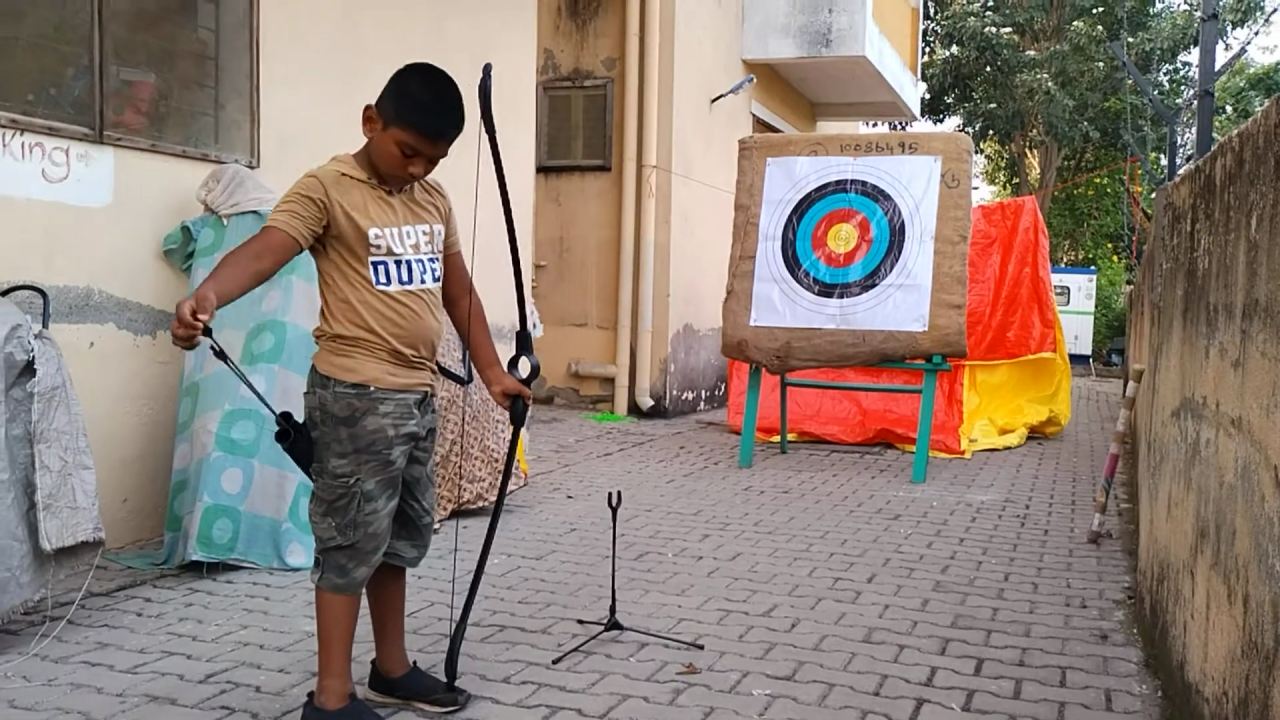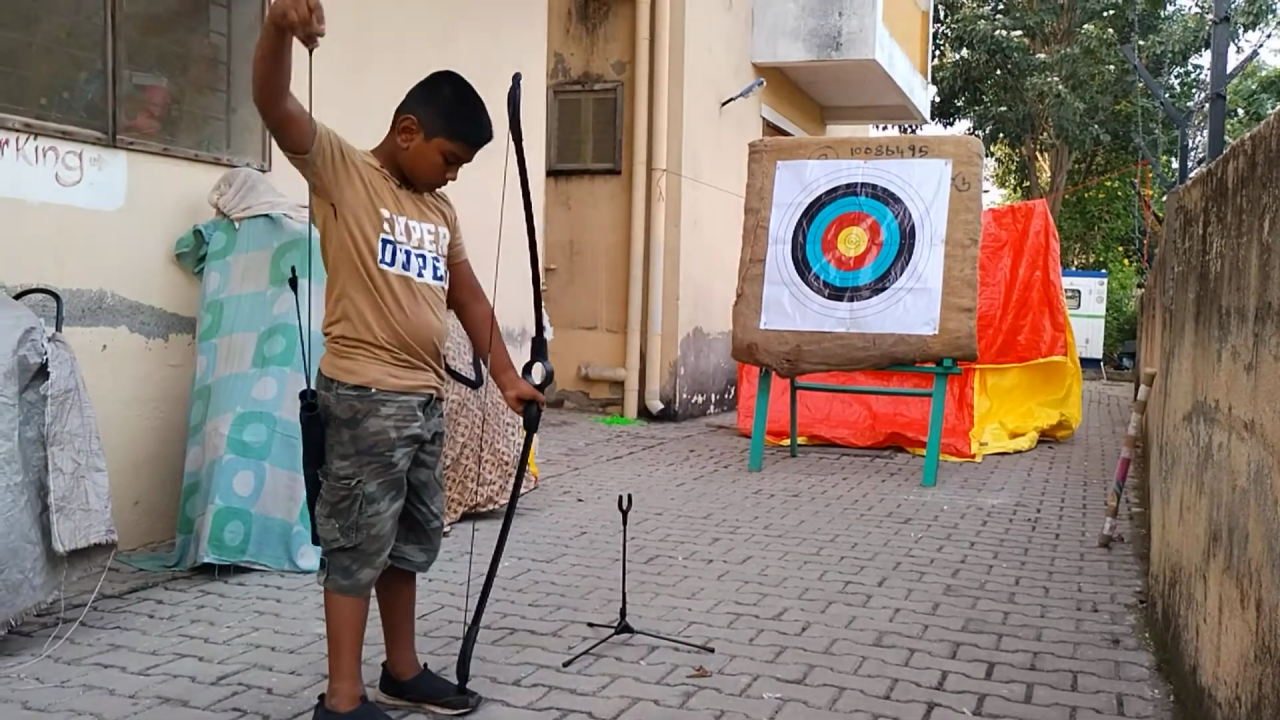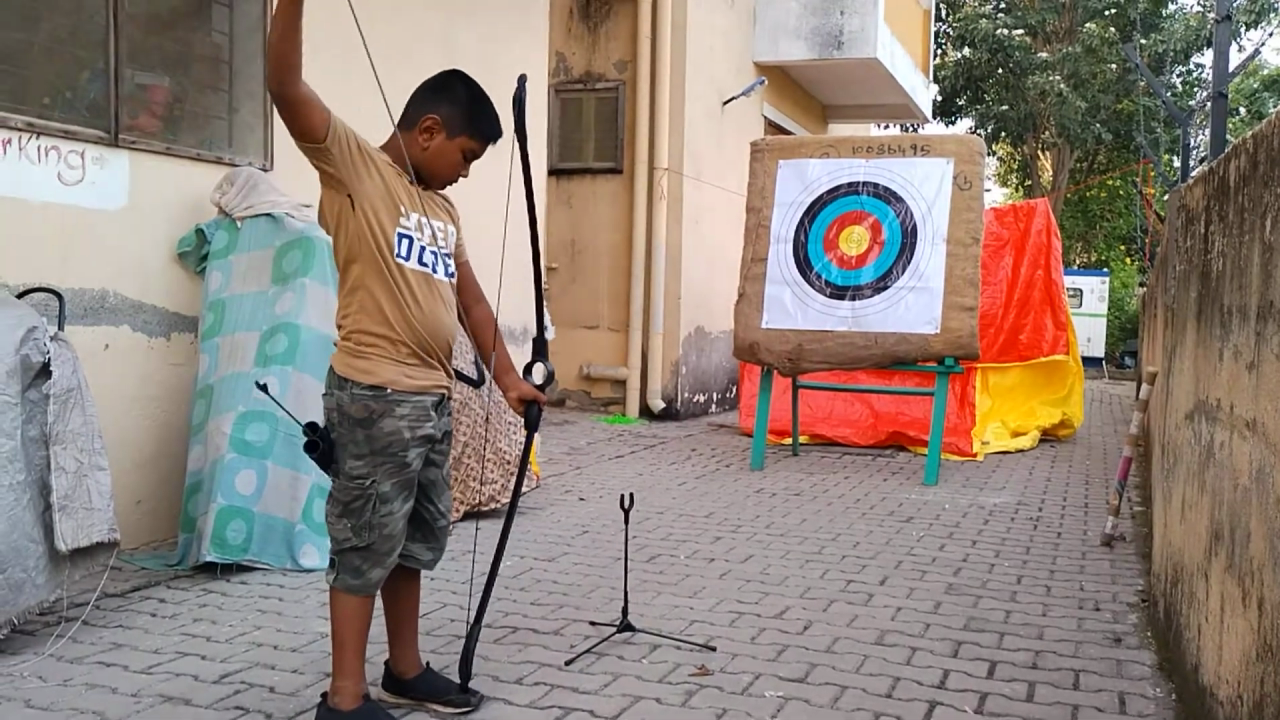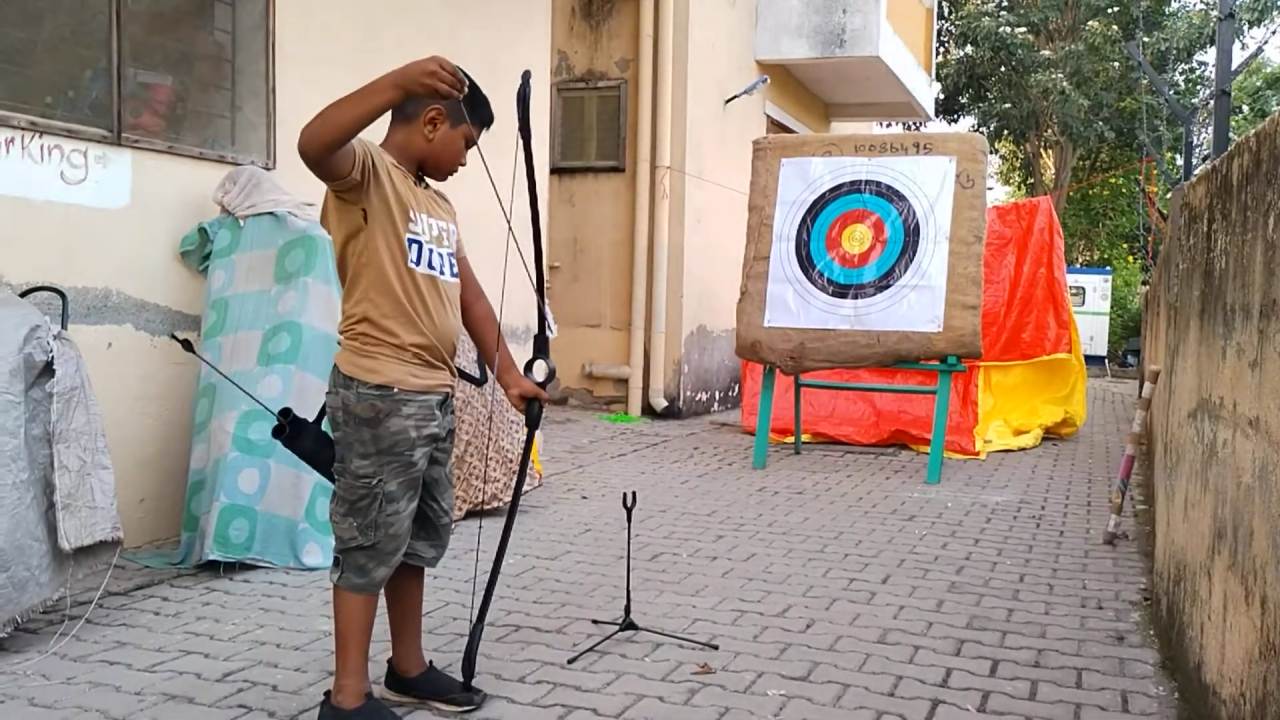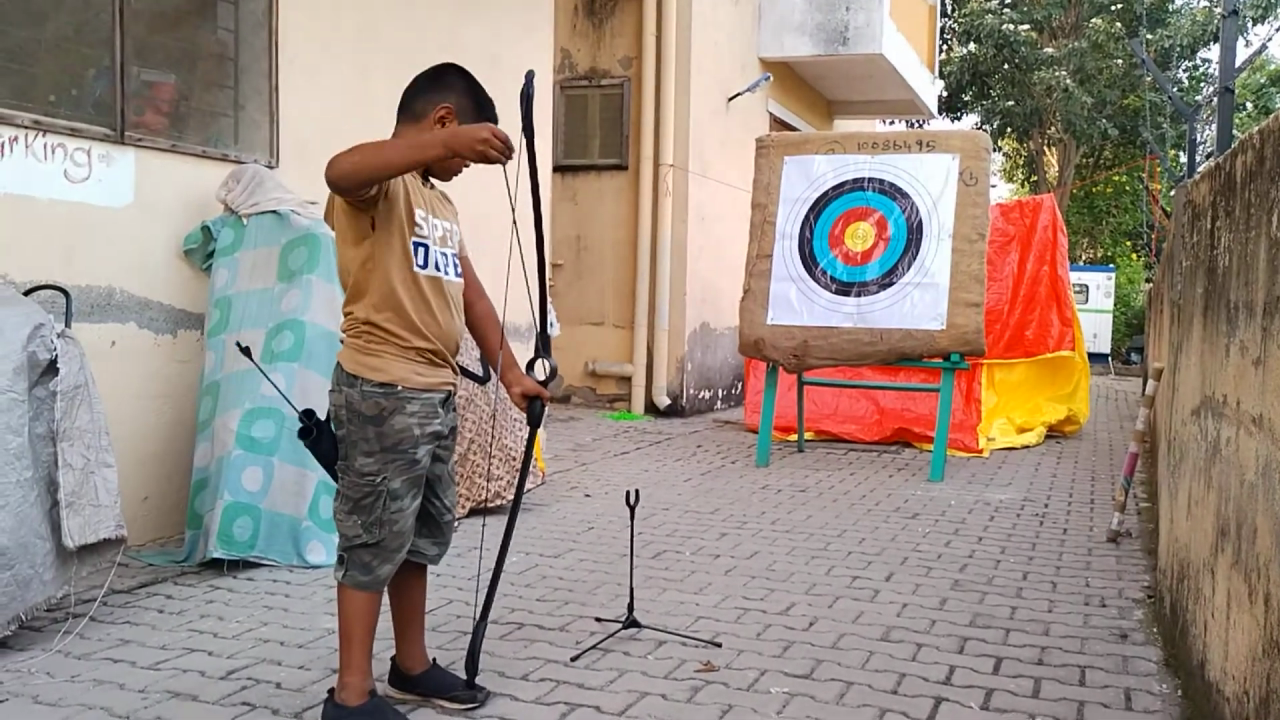
dt=0.7s
person 1, frame 1
left shoulder: (434, 201)
right shoulder: (326, 188)
left elbow: (458, 292)
right elbow: (264, 249)
left wrist: (493, 373)
right wrist: (207, 294)
left hip: (416, 395)
right hip: (355, 395)
left knee: (399, 539)
right knee: (352, 541)
left ankle: (392, 667)
person 1, frame 2
left shoulder: (440, 210)
right shoulder: (340, 171)
left elbow: (468, 296)
right elbow: (274, 106)
left wrist: (506, 376)
left hip: (425, 400)
right hip: (363, 398)
left knee: (410, 542)
right knee: (357, 545)
person 1, frame 3
left shoulder: (440, 207)
right shoulder: (352, 164)
left elbow: (469, 297)
right elbow: (285, 88)
left wrist: (507, 376)
left hip: (432, 397)
right hip: (374, 397)
left knee: (414, 543)
right knee: (367, 545)
person 1, frame 4
left shoulder: (439, 204)
right shoulder: (366, 173)
left elbow: (470, 295)
right elbow: (313, 144)
left wrist: (509, 375)
right wrist: (399, 80)
left hip: (434, 396)
right hip: (378, 396)
left knee: (419, 541)
right knee: (371, 543)
person 1, frame 5
left shoulder: (439, 201)
right shoulder: (381, 182)
left elbow: (471, 294)
right elbow: (340, 172)
left wrist: (511, 374)
right wrist: (451, 140)
left hip: (436, 393)
right hip: (381, 392)
left knee: (420, 538)
right knee: (374, 540)
left ankle: (412, 665)
